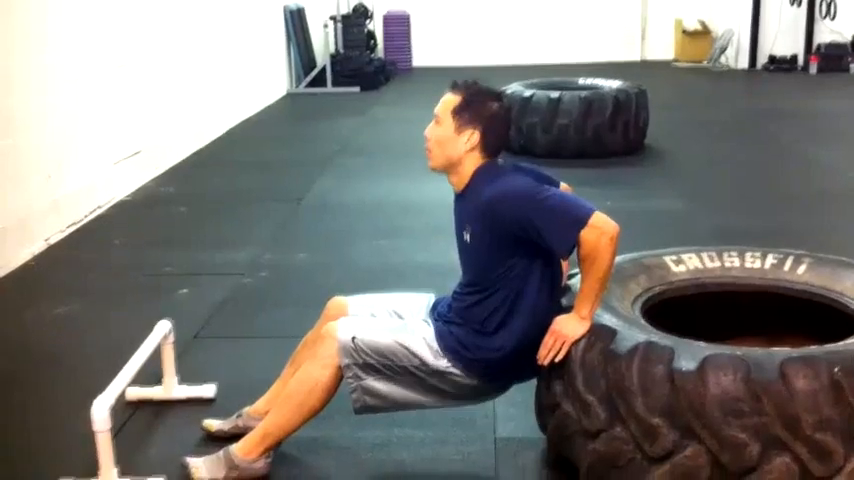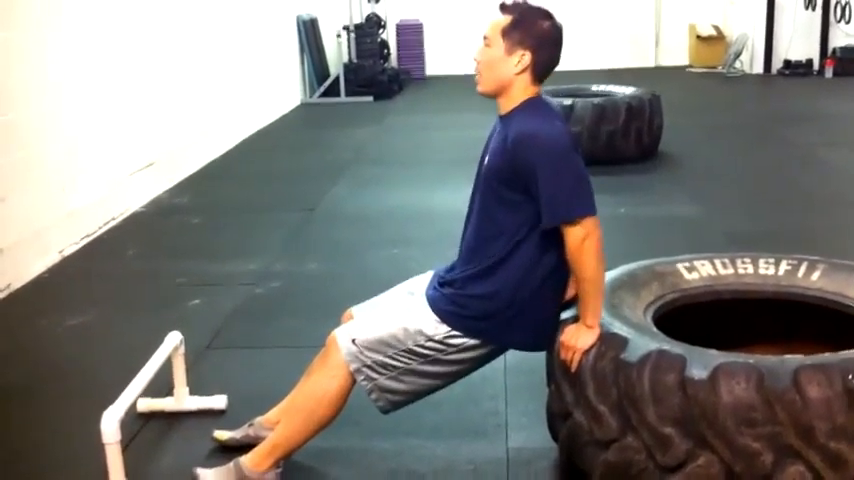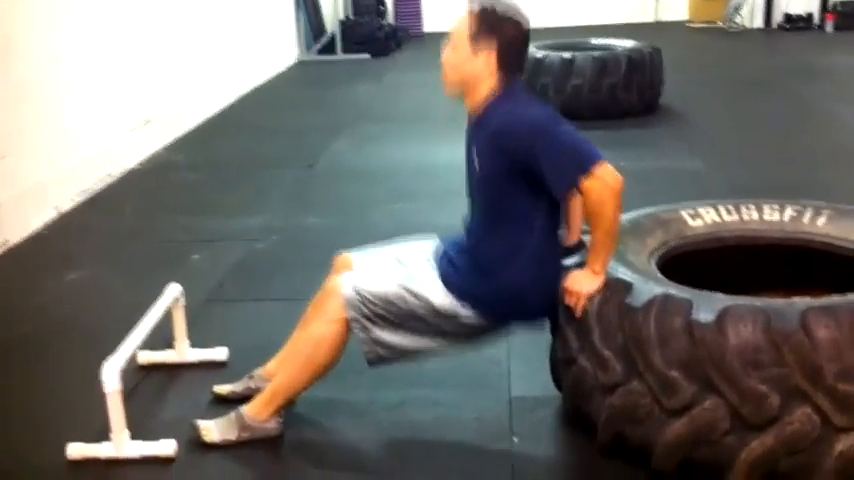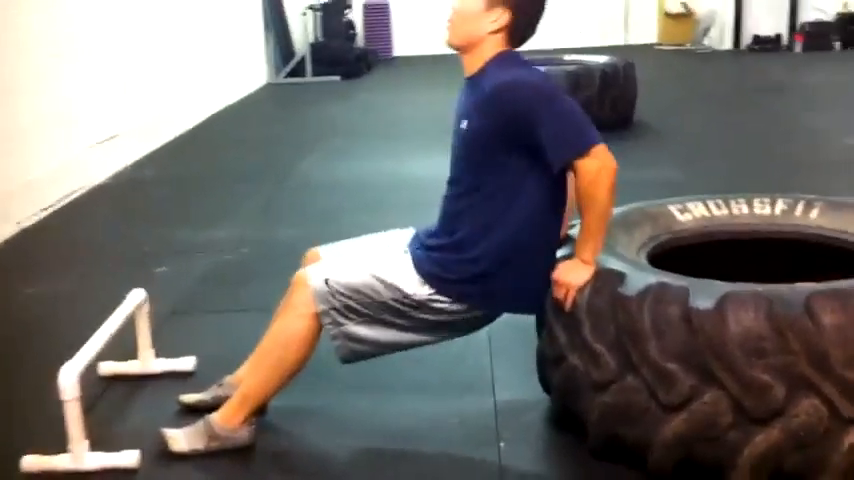
dt=1s
person 1, frame 1
left shoulder: (504, 196)
right shoulder: (486, 181)
left elbow: (602, 231)
right elbow: (562, 195)
left wrist: (580, 316)
right wrist: (549, 290)
left hip: (475, 351)
right hip: (458, 317)
left knee: (335, 339)
right knee: (337, 311)
right ankle: (258, 417)
person 1, frame 2
left shoulder: (538, 137)
right shoulder: (519, 123)
left elbow: (583, 229)
right elbow: (558, 222)
left wrist: (588, 323)
right wrist: (555, 285)
left hip: (477, 313)
right hip: (463, 286)
left knee: (345, 347)
right knee: (352, 324)
right ankle: (270, 424)
person 1, frame 3
left shoulder: (516, 122)
right shoulder: (498, 110)
left elbow: (604, 181)
right elbow: (569, 166)
left wrist: (593, 270)
right wrist: (567, 237)
left hip: (484, 289)
right hip: (466, 260)
left knee: (341, 295)
right knee: (345, 267)
left ankle: (259, 415)
right ankle: (272, 376)
person 1, frame 4
left shoulder: (514, 89)
right shoulder: (488, 83)
left elbow: (598, 164)
right elbow: (560, 158)
left wrist: (583, 260)
right wrist: (548, 237)
left hip: (461, 280)
right hip: (442, 252)
left knee: (311, 288)
right knee: (317, 262)
left ankle: (229, 422)
right ankle: (243, 384)
